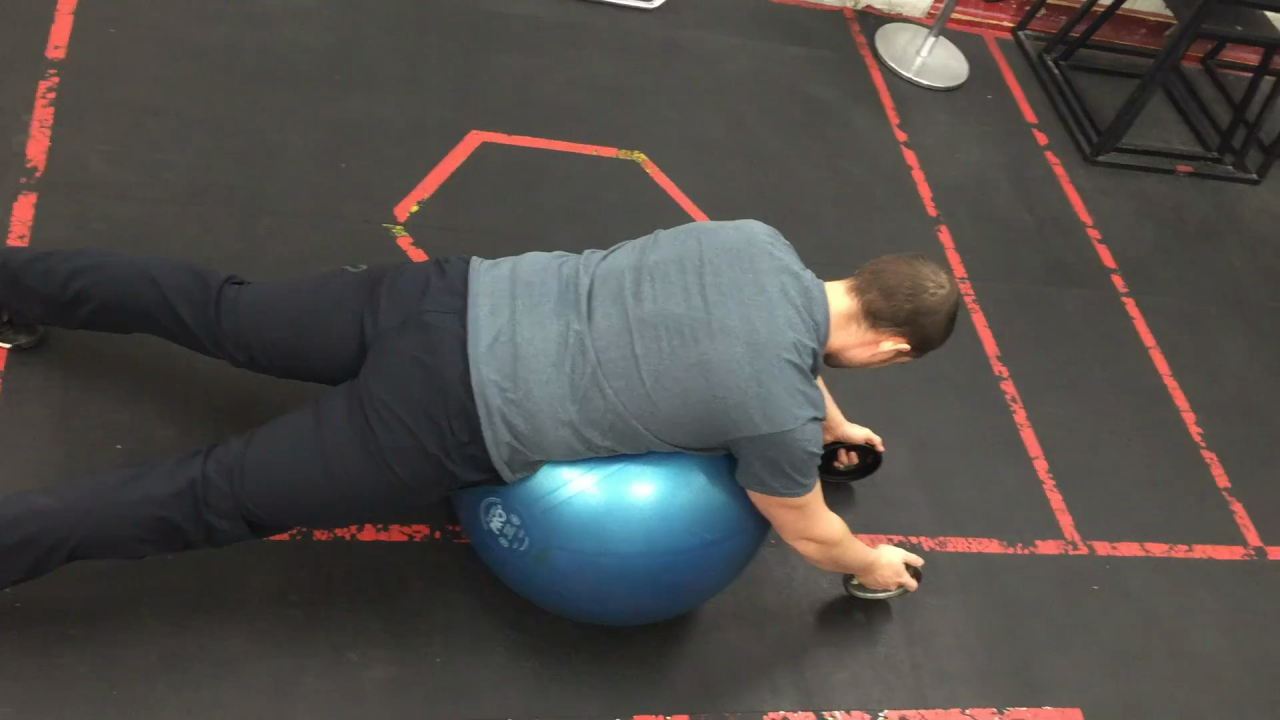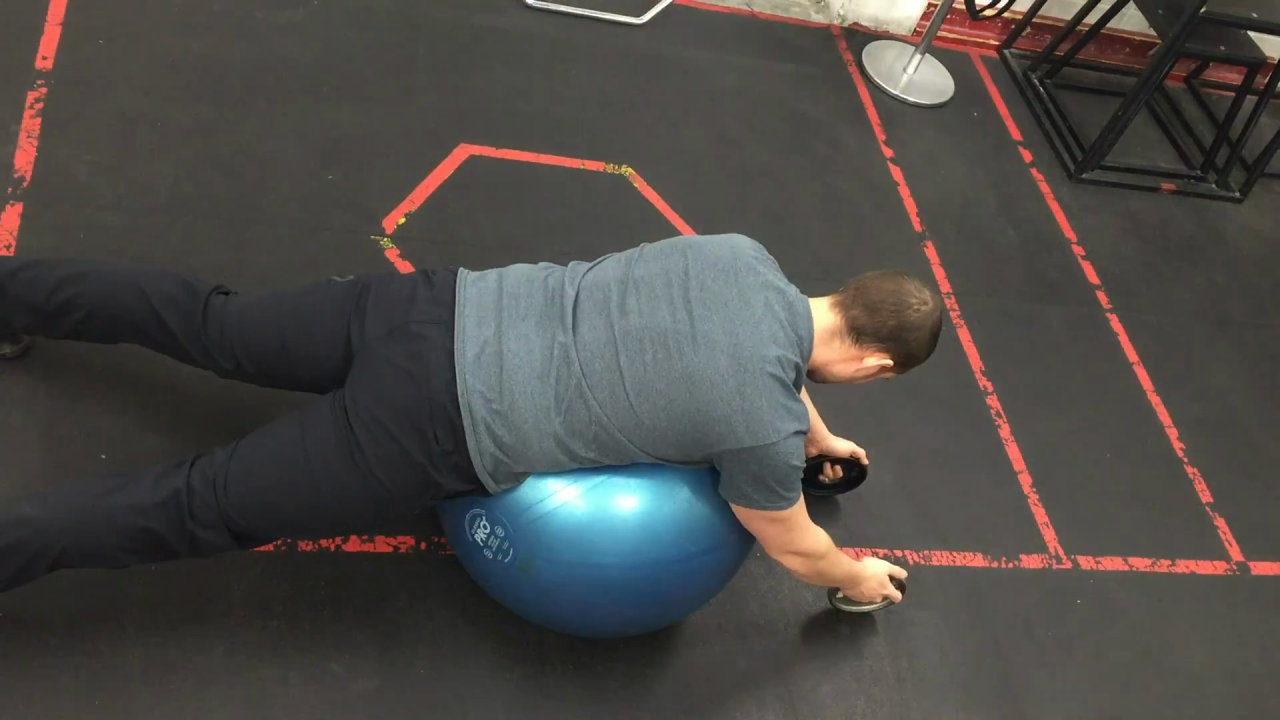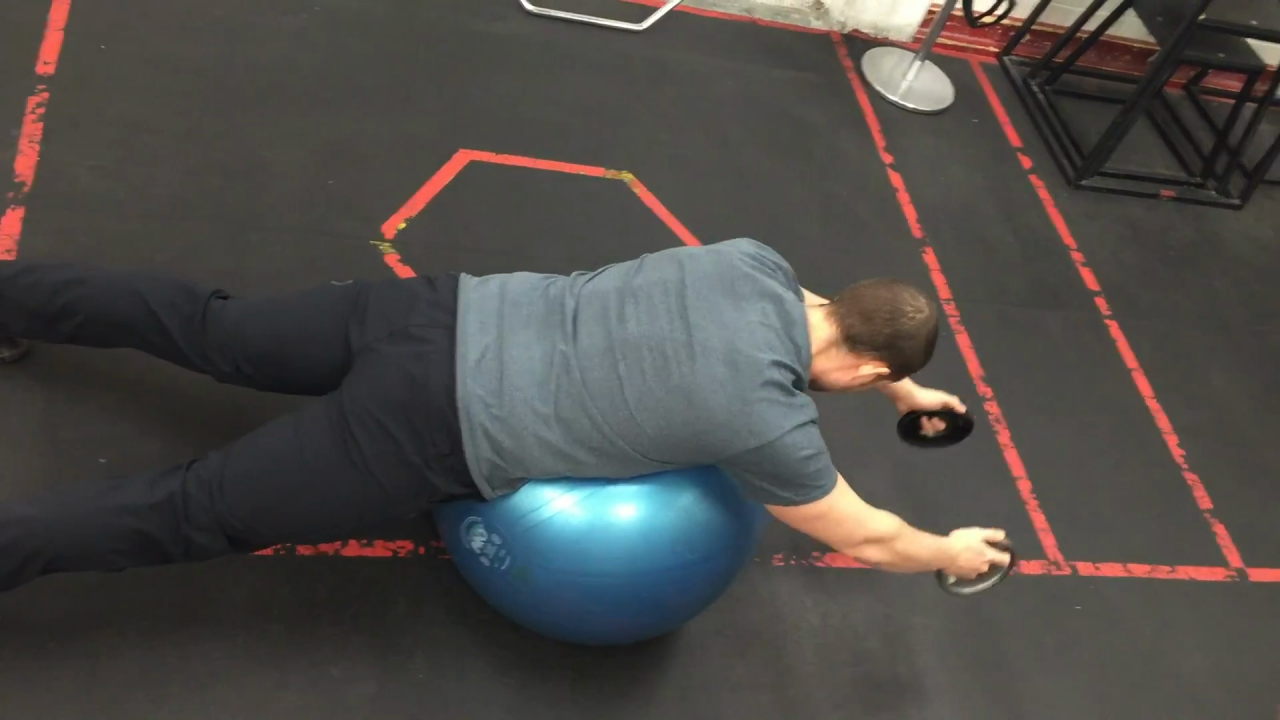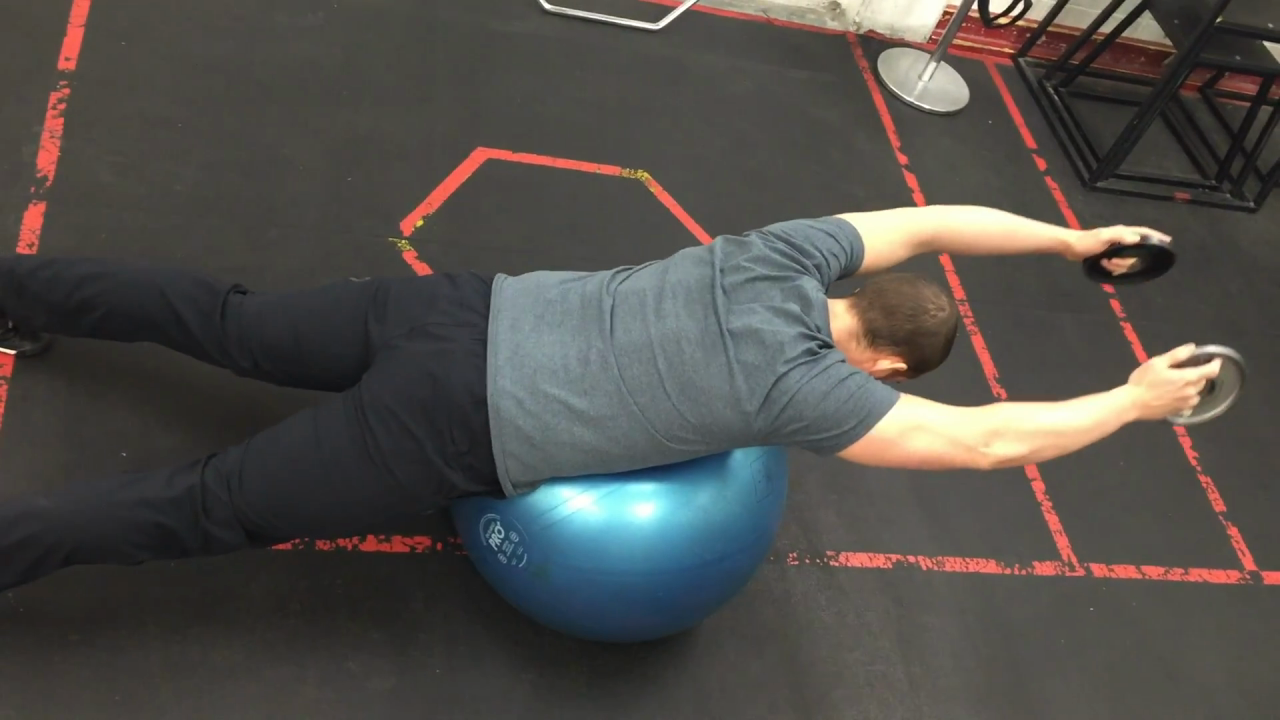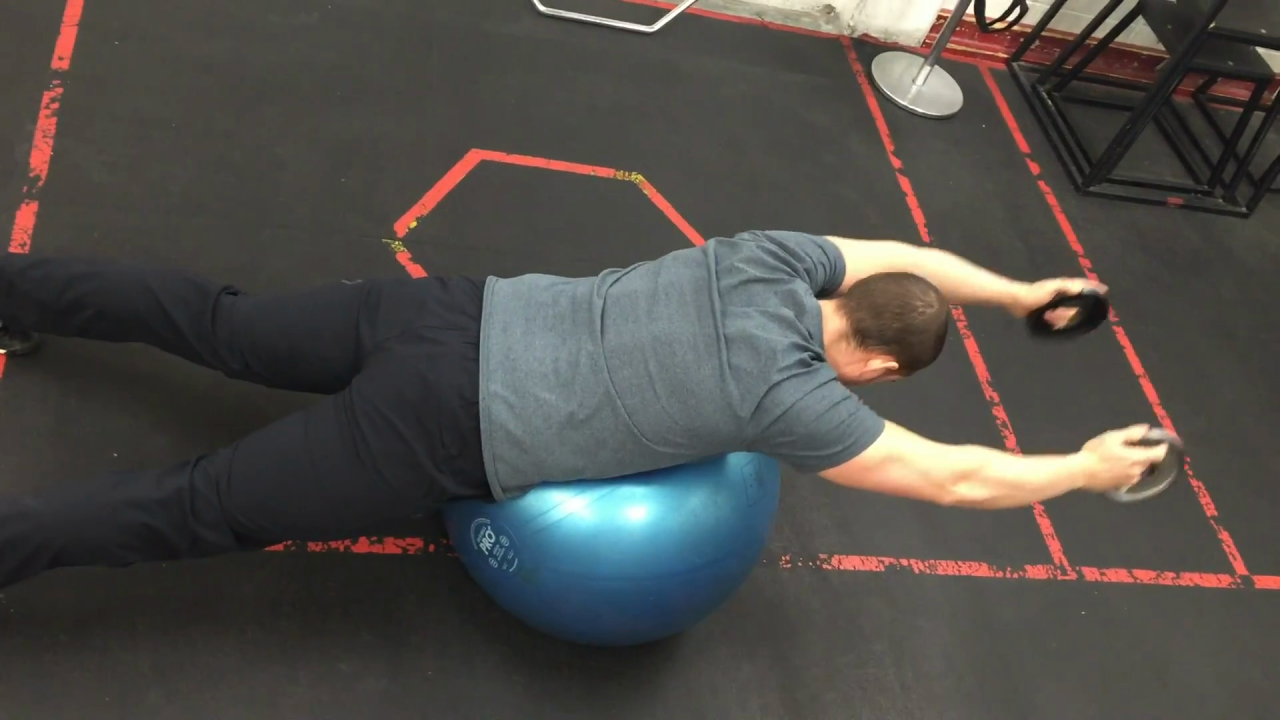
dt=1s
person 1, frame 1
left shoulder: (762, 245)
right shoulder: (778, 410)
right elbow: (809, 533)
left wrist: (831, 421)
right wrist: (874, 566)
left hip: (451, 299)
right hip: (446, 416)
left knee: (224, 314)
right knee: (215, 498)
person 1, frame 2
left shoulder: (744, 258)
right shoulder: (762, 425)
right elbow: (795, 548)
left wrist: (817, 436)
right wrist: (859, 579)
left hip: (432, 309)
right hip: (429, 423)
left knee: (211, 325)
right knee: (199, 509)
person 1, frame 3
left shoulder: (754, 264)
right shoulder: (761, 419)
left elbow: (816, 321)
right elbow: (864, 536)
left wrist: (908, 394)
right wrist: (954, 553)
left hip: (438, 314)
right hip: (428, 427)
left knee: (209, 329)
right knee: (192, 514)
person 1, frame 4
left shoulder: (783, 255)
right shoulder: (795, 388)
left elbow: (929, 220)
right elbow: (988, 441)
left wrist: (1075, 240)
right wrist: (1138, 400)
left hip: (458, 313)
right hip: (454, 428)
left knee: (232, 325)
right knee: (213, 507)
person 1, frame 5
left shoulder: (769, 260)
right shoulder: (784, 396)
left elbow: (902, 258)
right elbow: (952, 475)
left wrist: (1026, 292)
right wrist: (1086, 467)
left hip: (453, 313)
right hip: (445, 428)
left knee: (222, 326)
right knee: (205, 506)
